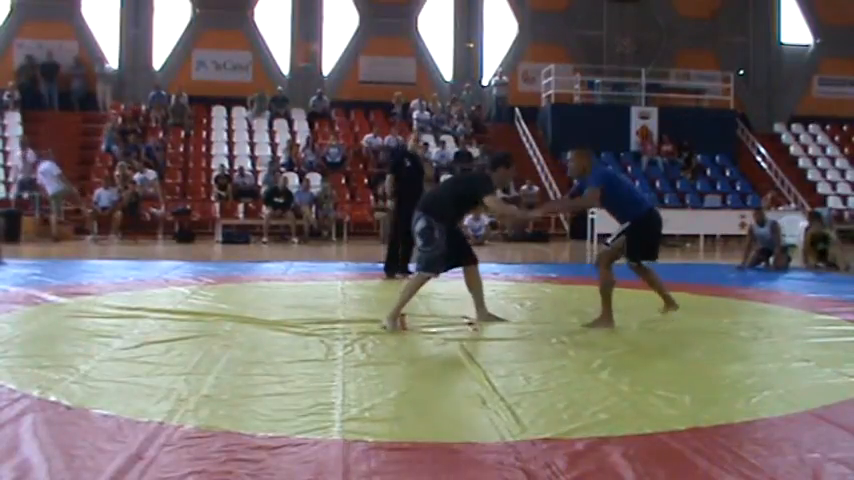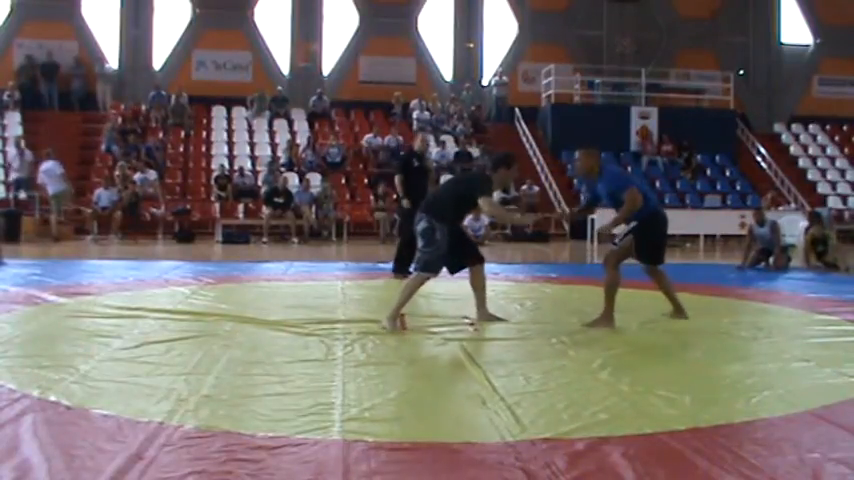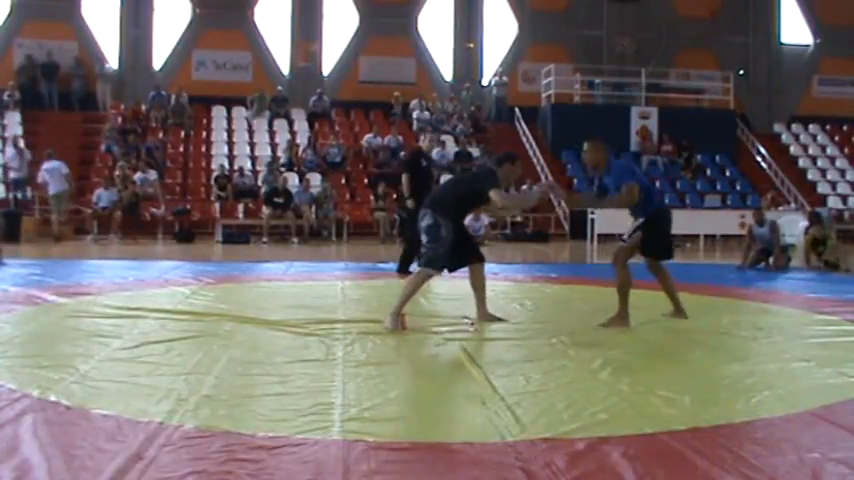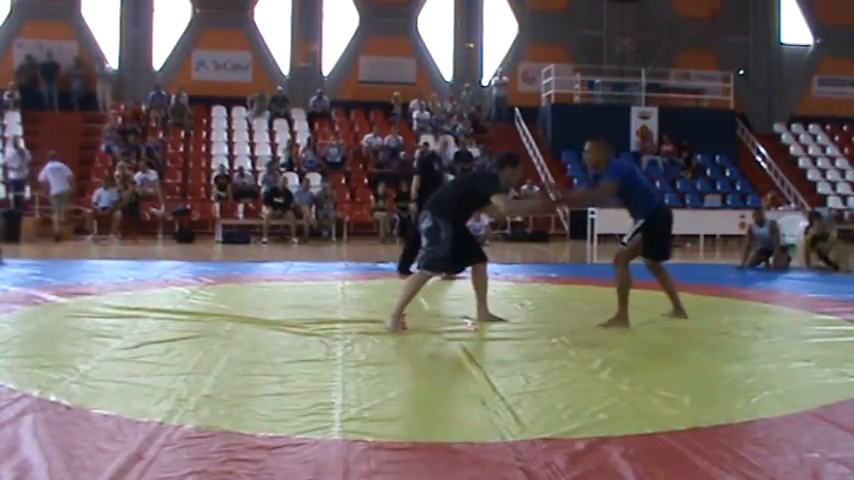
dt=0.2s
person 1, frame 1
left shoulder: (598, 175)
right shoulder: (589, 180)
left elbow: (588, 201)
right elbow: (569, 201)
left wrist: (551, 208)
left hip: (641, 221)
right hip: (646, 219)
left knee: (604, 260)
right knee: (636, 264)
left ankle: (606, 317)
right ankle: (669, 301)
person 1, frame 2
left shoulder: (612, 175)
right shoulder: (594, 183)
left elbow: (635, 201)
right elbow: (587, 208)
left wrist: (612, 224)
right wrist: (569, 215)
left hip: (647, 221)
right hip: (653, 220)
left knee: (611, 260)
right knee: (651, 267)
left ankle: (607, 316)
right ankle: (678, 309)
person 1, frame 3
left shoulder: (620, 168)
right shoulder: (604, 176)
left elbow: (630, 197)
right elbow: (596, 200)
left wrist: (596, 202)
right wrist: (568, 197)
left hip: (653, 217)
right hip: (655, 216)
left knee: (620, 258)
right knee: (654, 263)
left ankle: (622, 315)
right ankle: (678, 309)
person 1, frame 4
left shoulder: (618, 168)
right shoulder: (601, 174)
left elbow: (601, 194)
right elbow: (585, 198)
left wrist: (573, 194)
right wrist: (563, 198)
left hip: (653, 218)
right hip: (655, 217)
left knee: (621, 259)
right knee: (653, 263)
left ankle: (622, 316)
right ankle: (678, 309)
person 2, frame 1
left shoulder: (479, 181)
right shoulder: (482, 182)
right elbow: (498, 208)
right wrist: (528, 215)
left hip: (444, 221)
right hip: (429, 219)
left knee: (470, 262)
right knee: (427, 271)
left ankle: (481, 313)
right ankle: (392, 316)
person 2, frame 2
left shoulder: (481, 181)
right shoulder: (482, 181)
right elbow: (490, 209)
right wrist: (521, 220)
left hip: (448, 221)
right hip: (432, 220)
left knee: (475, 261)
right knee: (426, 272)
left ankle: (482, 313)
right ankle: (392, 317)
person 2, frame 3
left shoulder: (486, 178)
right shoulder: (489, 176)
left elbow: (502, 201)
right elbow: (502, 203)
left wrist: (530, 200)
right wrist: (533, 199)
left hip: (450, 218)
right hip: (436, 216)
left knee: (476, 261)
right knee: (429, 268)
left ankle: (482, 313)
right ankle: (394, 315)
person 2, frame 4
left shoulder: (488, 180)
right shoulder: (490, 180)
left elbow: (500, 207)
right elbow: (505, 208)
right wrist: (533, 205)
left hip: (452, 221)
right hip: (437, 218)
left knee: (478, 261)
right knee: (429, 270)
left ankle: (482, 313)
right ankle: (395, 316)
person 3, frame 1
left shoulder: (419, 158)
right shoulder: (399, 156)
right elbow: (390, 177)
left wrist: (421, 163)
right wrist: (390, 197)
left hip: (415, 202)
right hip: (401, 201)
left knee: (410, 235)
right knee: (395, 235)
left ankle: (402, 267)
right ankle: (390, 268)
person 3, frame 2
left shoulder: (423, 159)
right shoulder: (407, 157)
left elbow: (427, 179)
right elbow: (398, 178)
left wrist: (428, 168)
right wrist: (403, 198)
left hip: (420, 202)
right hip: (409, 202)
left knee: (414, 236)
right knee: (407, 235)
left ankle: (403, 267)
right ankle: (399, 268)
person 3, frame 3
left shoulder: (427, 158)
right shoulder: (414, 156)
right elbow: (405, 177)
right wrist: (408, 197)
left hip: (423, 201)
right hip: (414, 202)
left knee: (413, 236)
right knee: (415, 235)
left ankle: (403, 268)
person 3, frame 4
left shoulder: (437, 161)
right shoulder: (426, 159)
right elbow: (416, 180)
right wrist: (413, 200)
right hip: (424, 204)
left knee: (416, 237)
